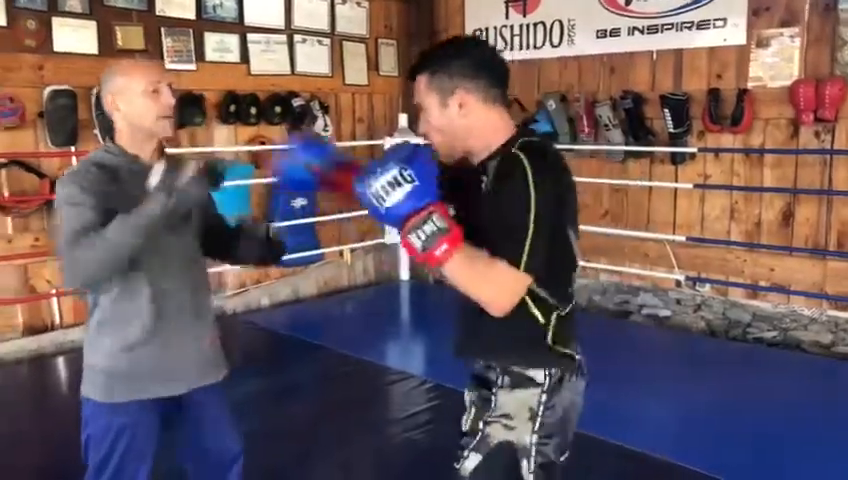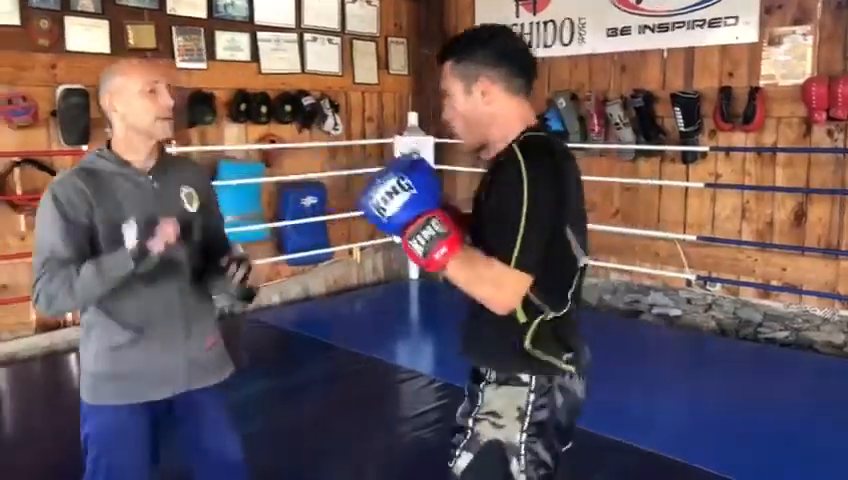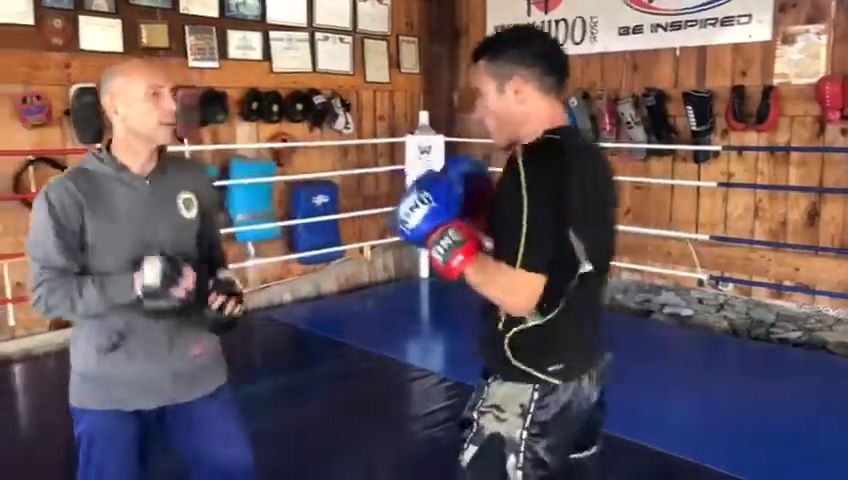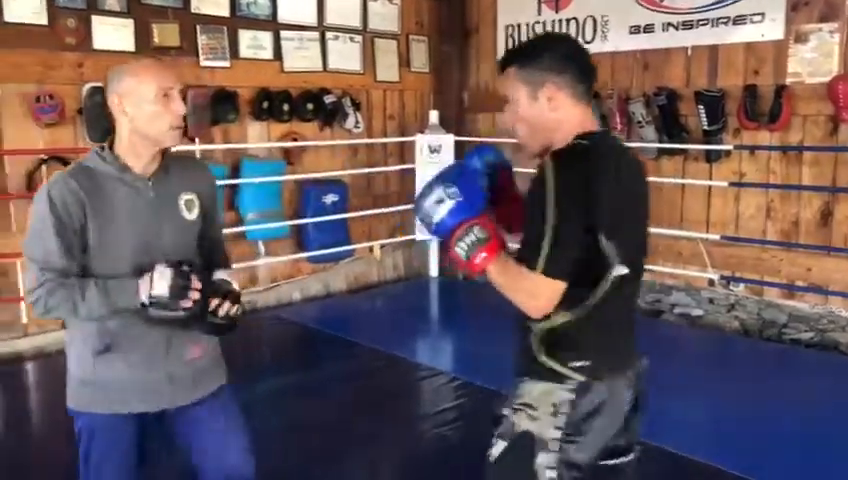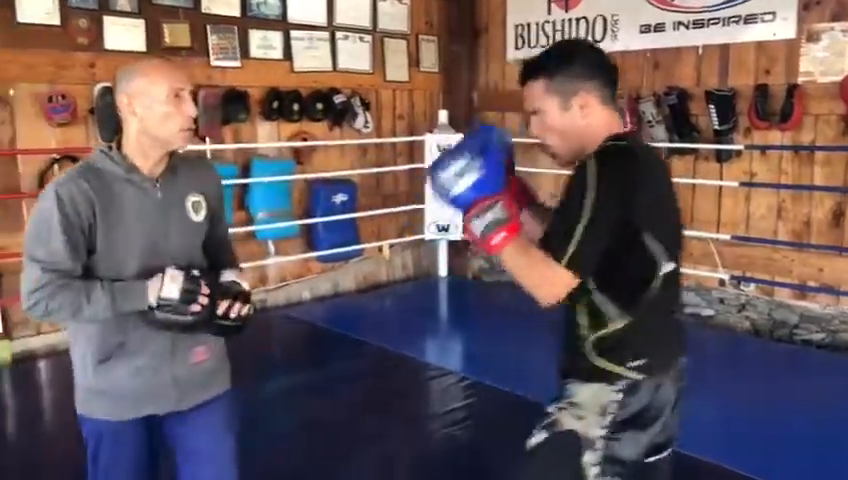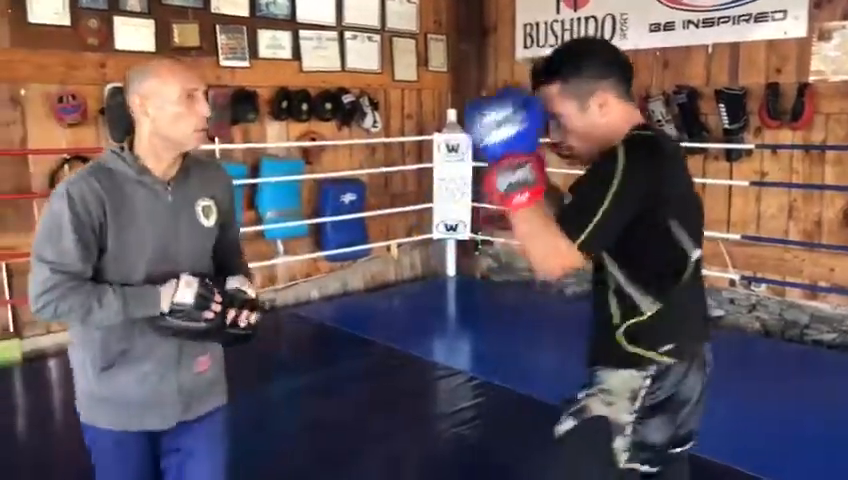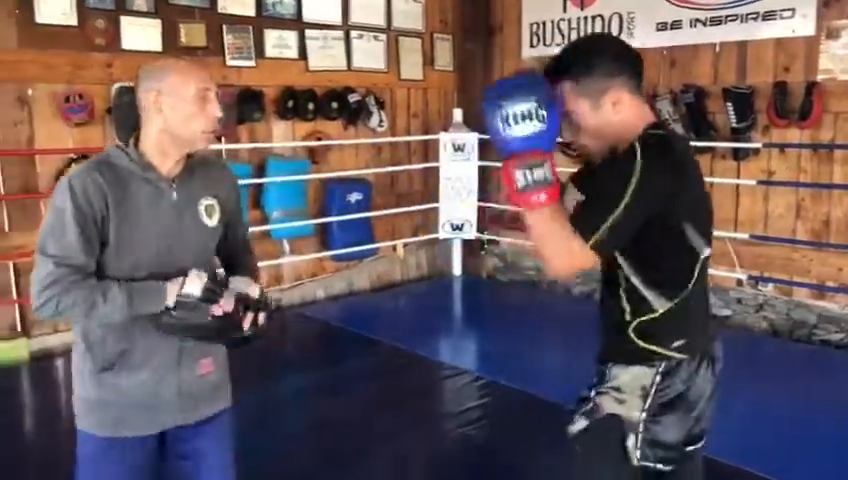
dt=0.1s
person 1, frame 1
left shoulder: (528, 171)
right shoulder: (488, 164)
left elbow: (499, 294)
left wrist: (421, 222)
left hip: (527, 382)
right hip: (503, 373)
person 1, frame 2
left shoulder: (522, 166)
right shoulder: (546, 156)
left elbow: (501, 292)
left wrist: (425, 228)
right wrist: (441, 216)
left hip: (523, 383)
right hip: (551, 369)
person 1, frame 3
left shoulder: (533, 167)
right shoulder: (585, 158)
left elbow: (520, 295)
left wrist: (448, 238)
right wrist: (479, 219)
left hip: (532, 385)
right hip: (580, 370)
person 1, frame 4
left shoulder: (565, 172)
right shoulder: (620, 162)
left elbow: (538, 296)
left wrist: (471, 236)
left hip: (568, 386)
right hip: (616, 373)
person 1, frame 5
left shoulder: (602, 172)
right shoulder: (642, 162)
left elbow: (551, 285)
left wrist: (488, 209)
right wrist: (511, 196)
left hip: (612, 384)
right hip: (655, 370)
person 1, frame 6
left shoulder: (630, 164)
right shoulder: (648, 152)
left elbow: (551, 258)
right elbow: (570, 219)
left wrist: (510, 164)
right wrist: (525, 163)
left hip: (641, 371)
right hip: (677, 358)
person 1, frame 7
left shoulder: (645, 163)
right shoulder: (656, 151)
left elbow: (565, 260)
right elbow: (576, 208)
left wrist: (528, 164)
right wrist: (536, 166)
left hip: (653, 368)
right hip: (687, 356)
person 2, frame 1
left shoulder: (181, 174)
right shoulder: (85, 182)
left elbow: (214, 238)
right elbow: (79, 270)
left wrist: (252, 244)
right wrist: (158, 202)
left hip: (195, 358)
right hip: (125, 371)
person 2, frame 2
left shoulder: (190, 176)
right shoulder: (73, 190)
right elbow: (49, 290)
left wrist: (231, 267)
right wrist: (131, 254)
left hip: (197, 362)
right hip: (121, 376)
person 2, frame 3
left shoulder: (193, 177)
right shoulder: (67, 193)
right elbow: (48, 293)
left wrist: (220, 285)
right wrist: (136, 283)
left hip: (192, 367)
right hip: (110, 382)
person 2, frame 4
left shoulder: (196, 178)
right shoulder: (67, 193)
right elbow: (44, 292)
left wrist: (221, 285)
right wrist: (139, 290)
left hip: (193, 369)
right hip: (108, 381)
person 2, frame 5
left shoulder: (202, 178)
right shoulder: (75, 192)
right elbow: (42, 295)
left wrist: (231, 284)
right wrist: (148, 292)
left hip: (198, 373)
right hip: (115, 386)
person 2, frame 6
left shoulder: (214, 181)
right shoulder: (86, 192)
right elbow: (49, 297)
left wrist: (239, 289)
right wrist: (158, 299)
left hip: (198, 386)
right hip: (117, 394)
person 2, frame 7
left shoulder: (218, 181)
right shoulder: (89, 186)
left elbow: (237, 253)
right elbow: (51, 293)
left wrist: (246, 288)
right wrist: (164, 294)
left hip: (202, 388)
right hip: (117, 398)
